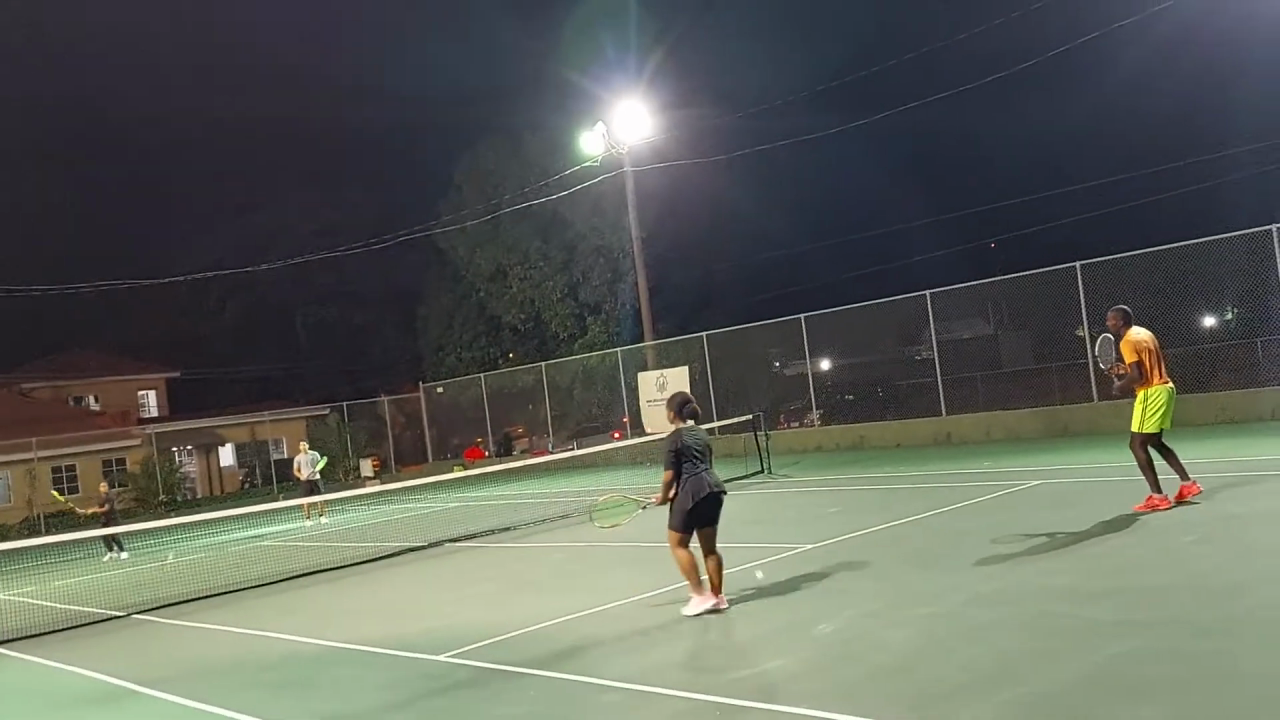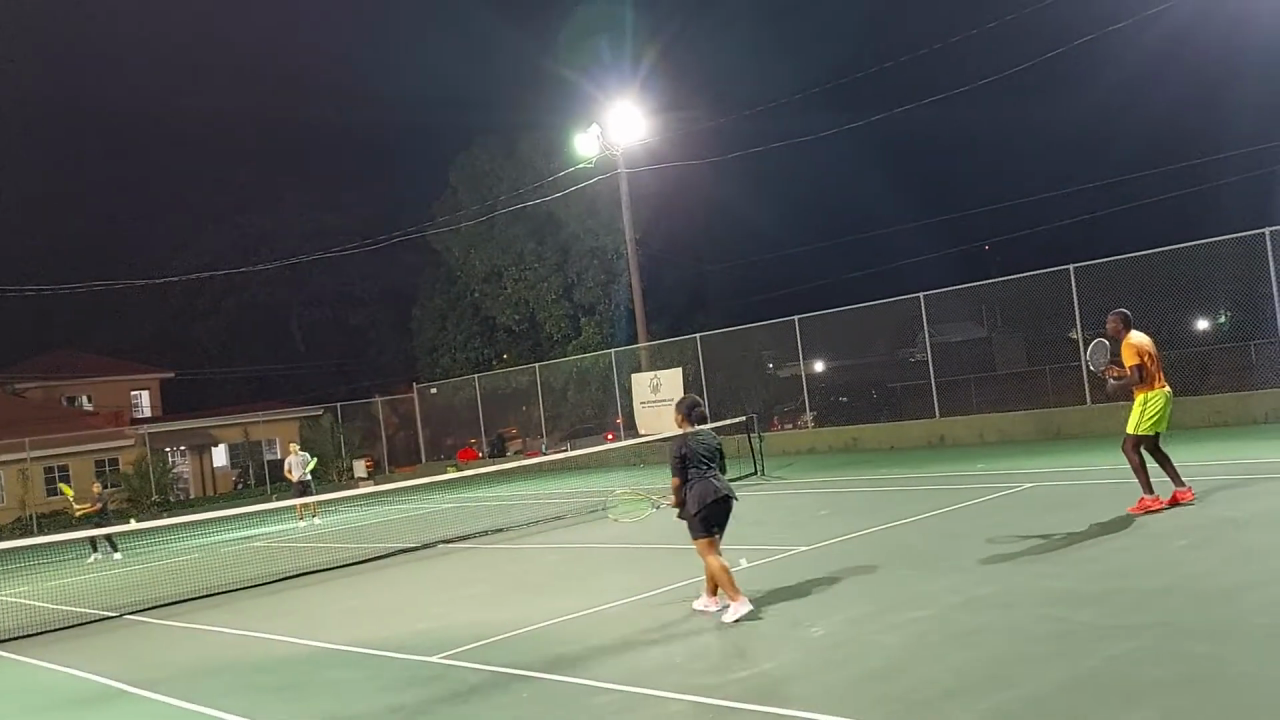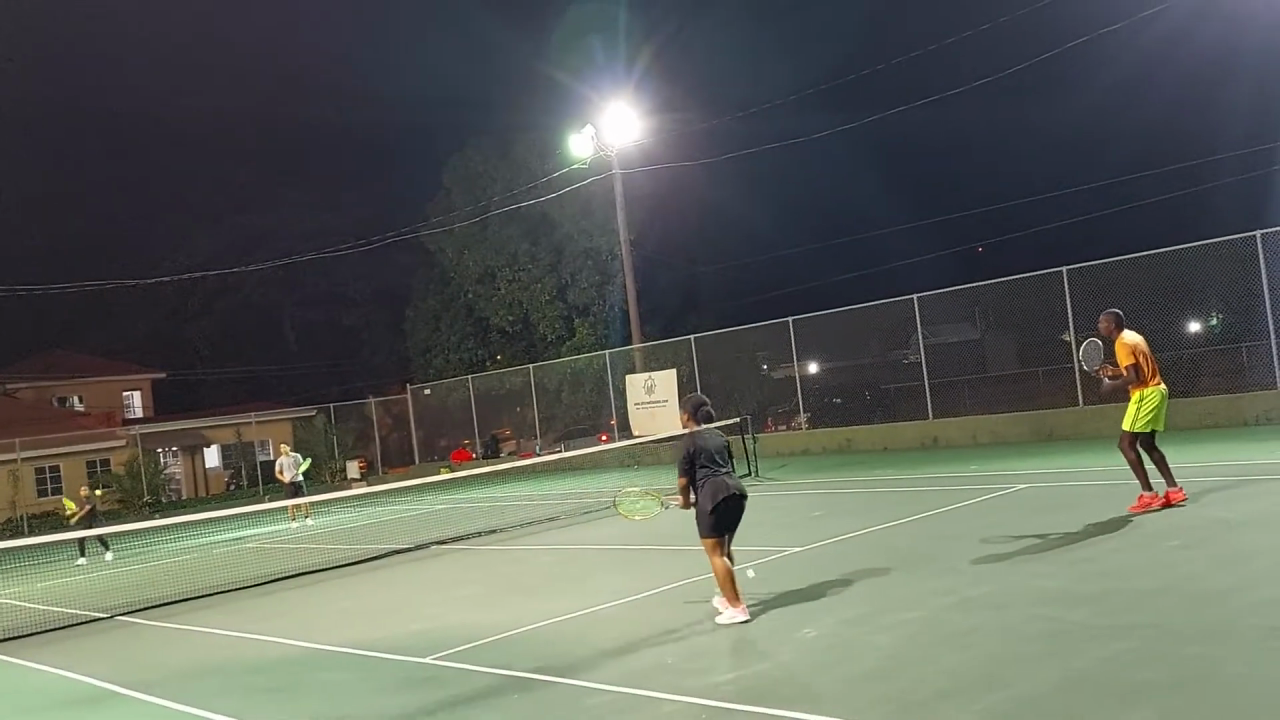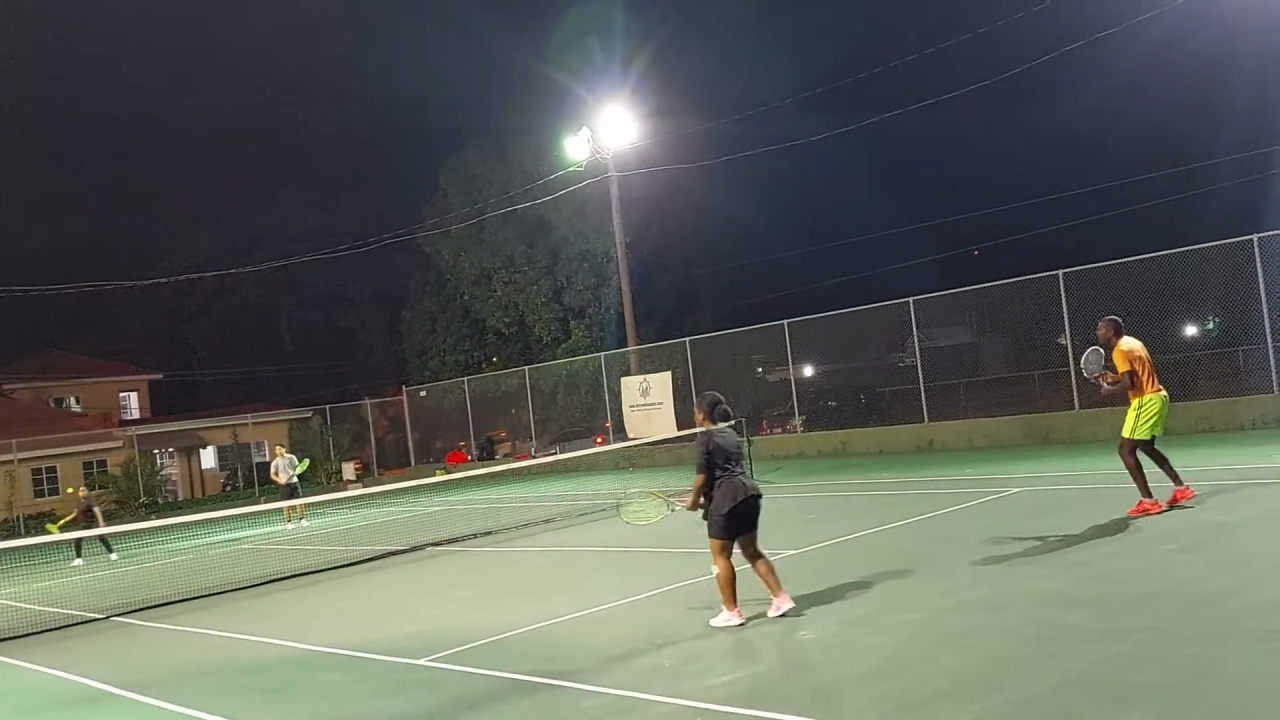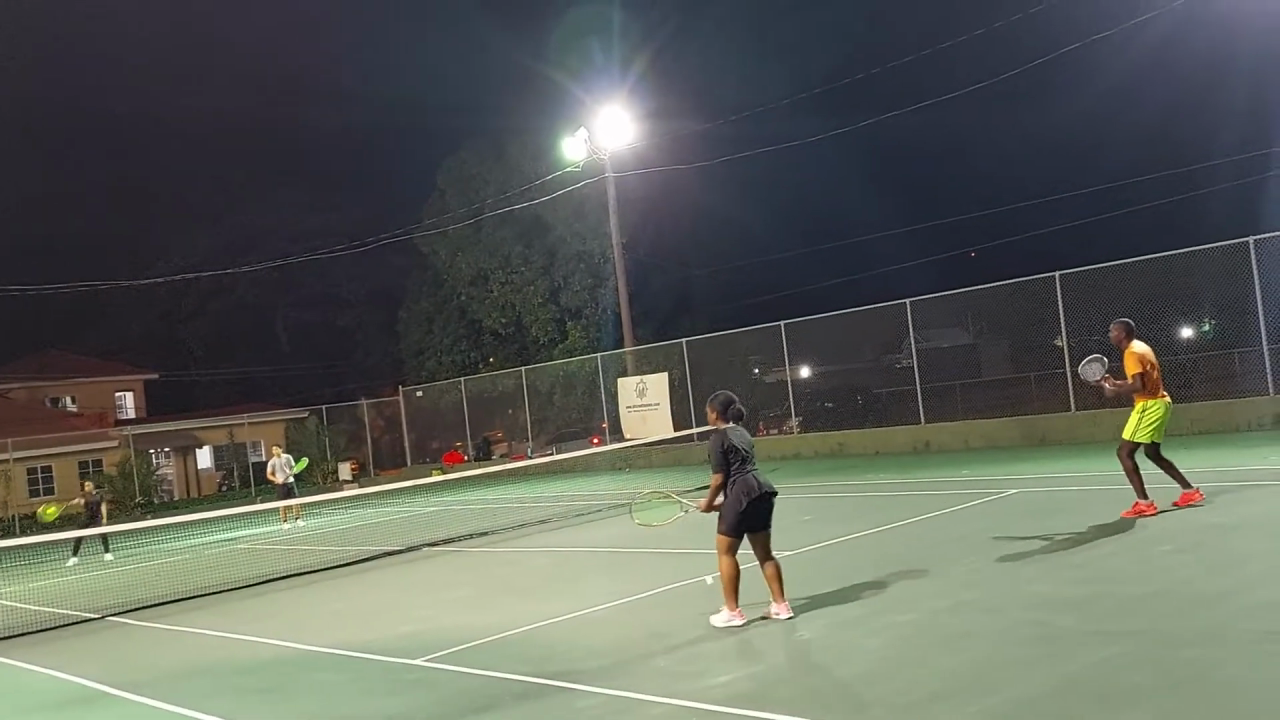
dt=0.2s
person 1, frame 1
left shoulder: (674, 438)
right shoulder: (701, 433)
left elbow: (670, 475)
left wrist: (664, 496)
left hip: (691, 494)
right hip: (712, 490)
left knee: (678, 546)
right knee: (709, 548)
left ankle: (700, 596)
right ankle: (717, 597)
person 1, frame 2
left shoulder: (680, 443)
right shoulder: (712, 437)
left elbow: (677, 480)
left wrist: (677, 500)
left hip: (701, 499)
right hip: (723, 494)
left knee: (709, 554)
right knee: (712, 550)
left ankle: (738, 600)
right ankle: (709, 598)
person 1, frame 3
left shoulder: (688, 442)
right shoulder: (719, 436)
left elbow: (684, 480)
left wrist: (685, 501)
left hip: (713, 498)
right hip: (735, 492)
left knee: (716, 554)
right knee: (723, 549)
left ankle: (737, 608)
right ankle: (727, 598)
person 1, frame 4
left shoulder: (706, 439)
right shoulder: (730, 434)
left elbow: (702, 478)
left wrist: (694, 501)
right wrist: (706, 499)
left hip: (726, 500)
right hip: (748, 494)
left knee: (720, 556)
right knee: (752, 551)
left ankle: (731, 611)
right ankle: (781, 598)
person 1, frame 5
left shoulder: (718, 438)
right shoulder: (742, 433)
left elbow: (719, 478)
left wrist: (708, 502)
right wrist: (723, 500)
left hip: (741, 497)
right hip: (761, 492)
left knee: (726, 553)
right knee: (764, 553)
left ankle: (732, 612)
right ankle: (780, 605)
person 2, frame 1
left shoulder: (1127, 342)
right shoulder: (1144, 333)
left elbow: (1137, 376)
left wrist: (1120, 387)
right wrist: (1126, 370)
left hip: (1151, 394)
right hip: (1164, 389)
left knee: (1137, 445)
right knee: (1155, 441)
left ankle: (1158, 497)
right ankle: (1188, 484)
person 2, frame 2
left shoulder: (1129, 344)
right shoulder: (1141, 337)
left elbow: (1138, 378)
left wrist: (1116, 386)
right wrist: (1121, 373)
left hip: (1150, 397)
right hip: (1161, 393)
left knee: (1130, 447)
right knee: (1151, 445)
left ankle: (1150, 498)
right ankle: (1182, 490)
person 2, frame 3
left shoulder: (1122, 343)
right shoulder: (1133, 336)
left elbow: (1134, 377)
left wrist: (1112, 385)
right wrist: (1115, 371)
left hip: (1146, 395)
right hip: (1156, 391)
left knee: (1126, 444)
right knee: (1147, 443)
left ankle: (1149, 495)
right ankle: (1173, 490)
person 2, frame 4
left shoulder: (1120, 351)
right shoulder: (1133, 342)
left elbow: (1130, 384)
left wrist: (1110, 390)
right wrist: (1114, 378)
left hip: (1145, 401)
right hip: (1157, 397)
left knee: (1126, 450)
right knee: (1147, 446)
left ankle: (1149, 502)
right ankle: (1181, 488)
person 2, frame 5
left shoulder: (1132, 353)
right shoulder: (1140, 347)
left elbow: (1139, 386)
left wrist: (1115, 392)
right wrist: (1116, 383)
left hip: (1149, 406)
right hip: (1159, 403)
left knee: (1124, 452)
right knee: (1152, 453)
left ankle: (1144, 503)
right ankle: (1190, 491)
